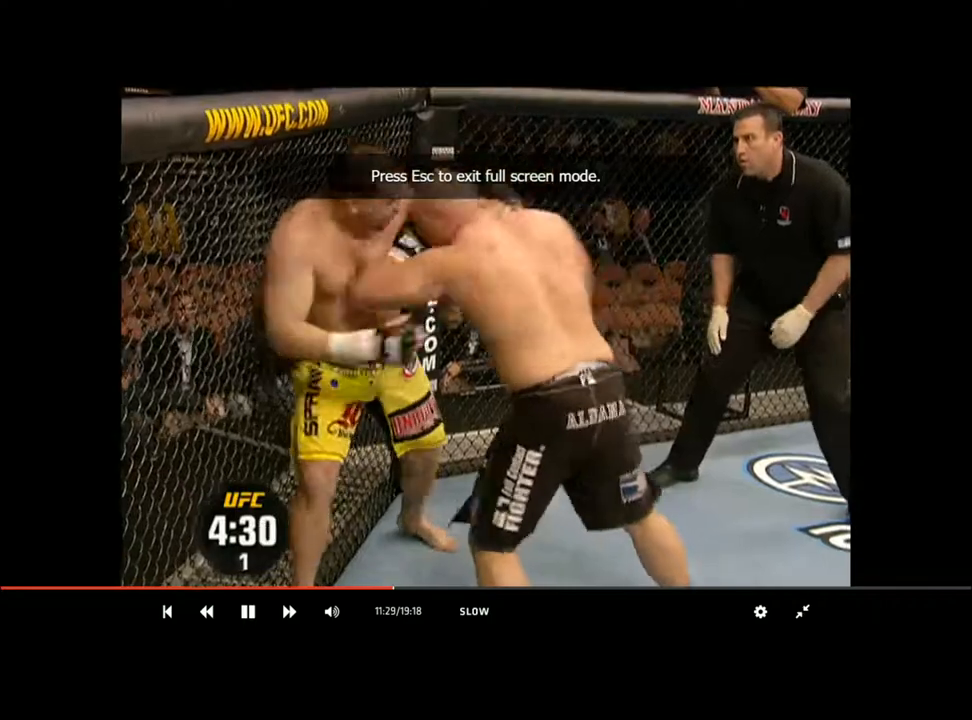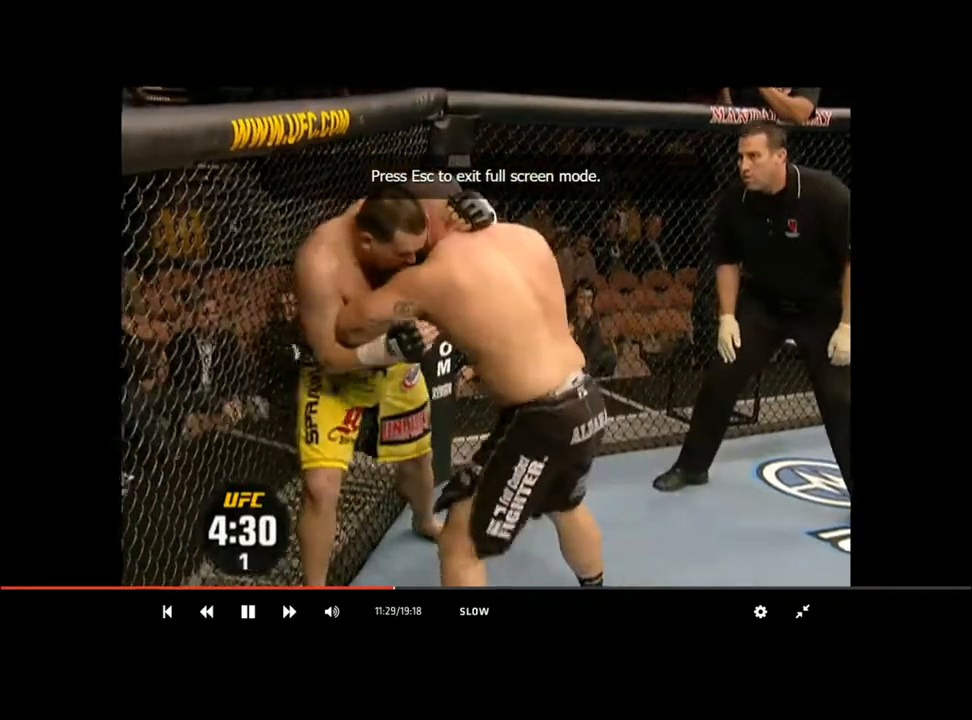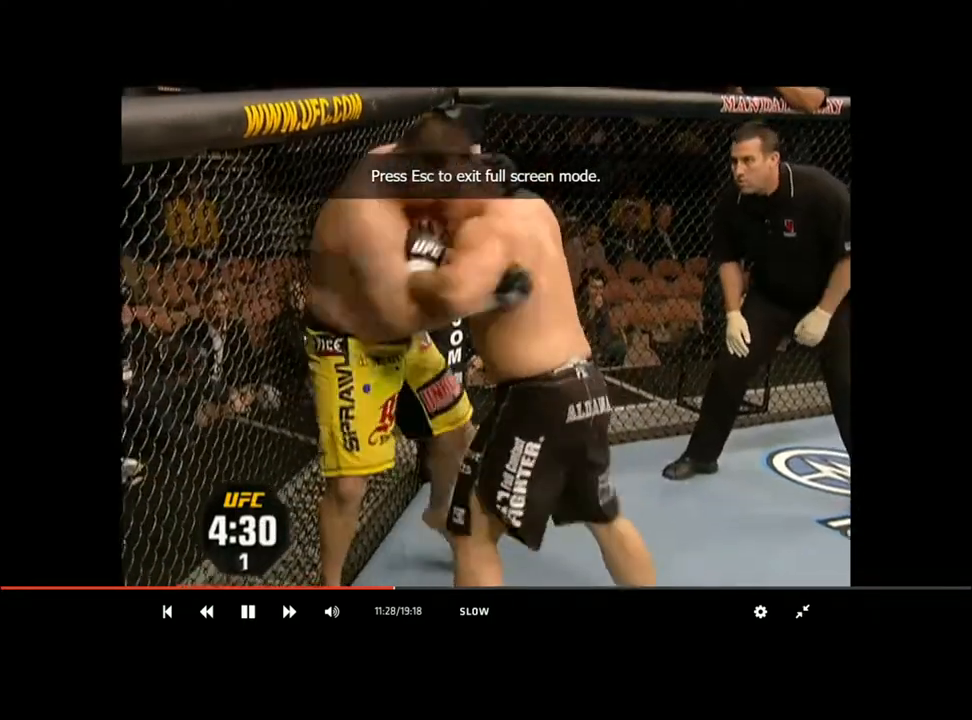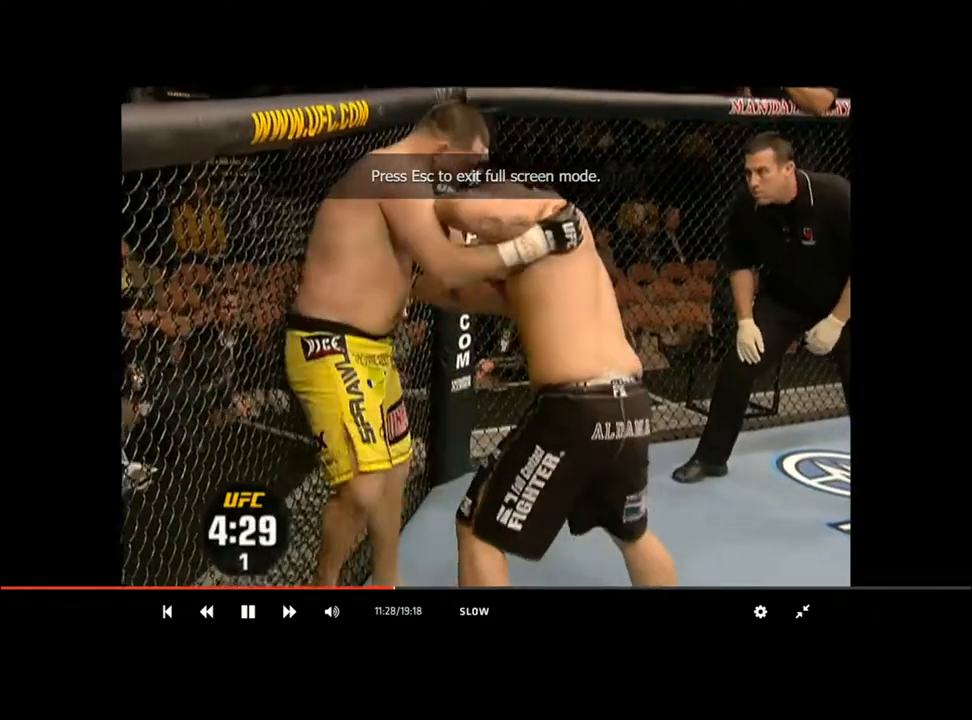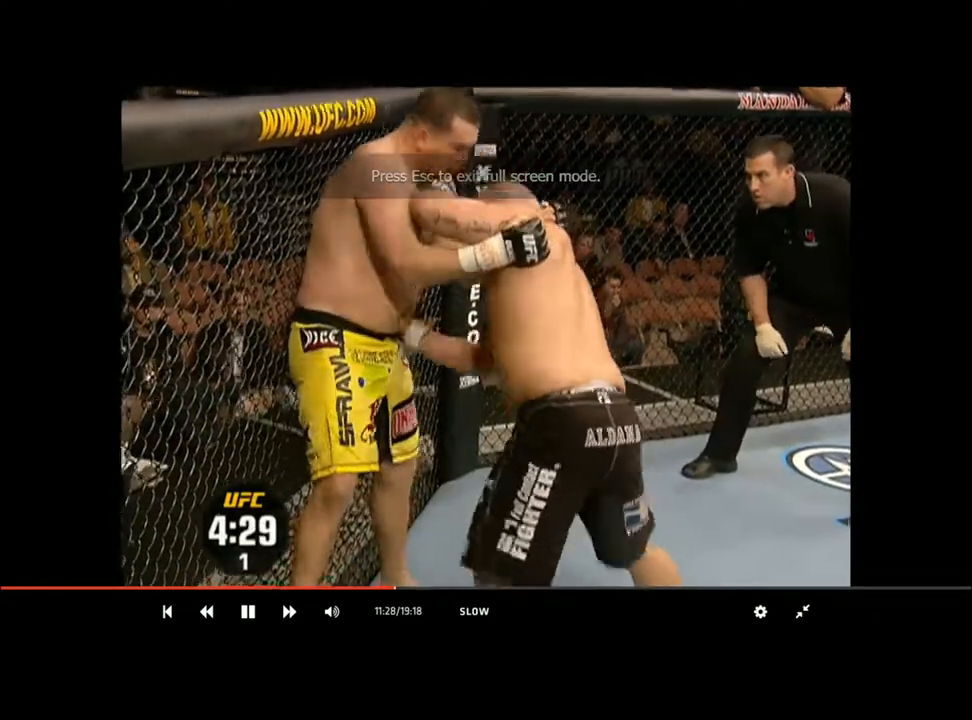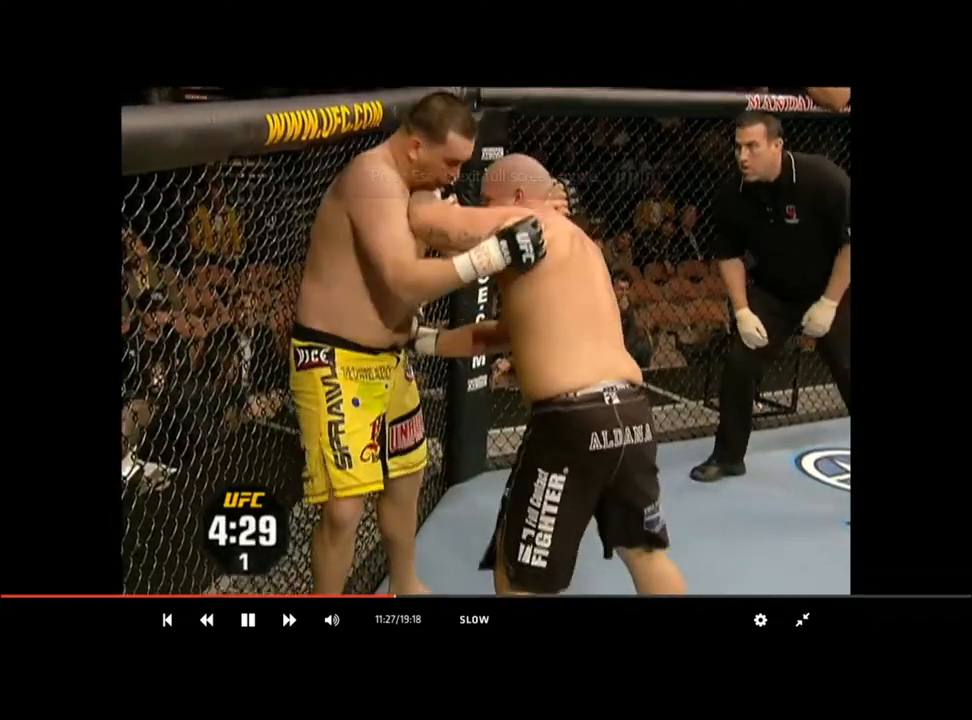
dt=0.4s
person 1, frame 1
left shoulder: (394, 208)
right shoulder: (297, 238)
right elbow: (284, 335)
right wrist: (362, 346)
left hip: (394, 351)
right hip: (329, 365)
left knee: (427, 446)
right knee: (317, 482)
left ankle: (413, 518)
right ankle: (302, 588)
person 1, frame 2
left shoulder: (404, 215)
right shoulder: (321, 265)
right elbow: (333, 355)
right wrist: (388, 350)
left hip: (396, 361)
right hip: (335, 372)
left knee: (415, 455)
right knee: (322, 487)
left ankle: (425, 519)
right ankle: (315, 589)
person 1, frame 3
left shoulder: (394, 160)
right shoulder: (367, 215)
right elbow: (402, 317)
left hip: (398, 336)
right hip: (351, 347)
left knee: (456, 430)
right knee: (349, 485)
left ankle: (442, 510)
right ankle: (329, 586)
person 1, frame 4
left shoulder: (396, 175)
right shoulder: (397, 175)
right elbow: (446, 268)
right wrist: (534, 244)
left hip: (369, 348)
right hip: (332, 349)
left knee: (393, 473)
right knee: (362, 489)
left ankle: (386, 582)
right ankle: (322, 591)
person 1, frame 5
left shoulder: (410, 175)
right shoulder: (378, 163)
right elbow: (406, 263)
right wrist: (496, 249)
left hip: (383, 347)
right hip: (333, 343)
left knee: (397, 469)
right knee: (337, 486)
left ankle: (396, 580)
person 1, frame 6
left shoulder: (410, 185)
right shoulder: (373, 178)
right elbow: (405, 281)
right wrist: (493, 254)
left hip: (388, 359)
right hip: (334, 362)
left knee: (404, 479)
right knee: (344, 510)
left ankle: (404, 586)
person 2, frame 1
left shoulder: (451, 262)
right shoulder: (550, 224)
left elbow: (365, 291)
left hip: (547, 409)
right hip: (607, 392)
left knee: (491, 543)
right knee: (639, 514)
right ankle: (682, 588)
person 2, frame 2
left shoulder: (431, 277)
right shoulder: (527, 236)
left elbow: (348, 329)
left hip: (540, 422)
right hip: (584, 403)
left knee: (460, 544)
right knee: (565, 507)
right ankle: (595, 585)
person 2, frame 3
left shoulder: (484, 229)
right shoulder: (532, 208)
left elbow: (459, 298)
left wrist: (415, 274)
left hip: (536, 399)
right hip: (584, 389)
left knee: (473, 536)
right knee: (604, 517)
person 2, frame 4
left shoulder: (552, 214)
left elbow: (465, 209)
right elbow: (462, 293)
left wrist: (442, 203)
left hip: (575, 411)
right hip: (631, 407)
left knee: (478, 534)
right knee: (632, 534)
person 2, frame 5
right shoulder: (552, 268)
right elbow: (484, 358)
right wrist: (413, 333)
left hip: (559, 423)
right hip: (614, 418)
left knee: (496, 570)
right knee: (634, 550)
person 2, frame 6
right shoulder: (577, 243)
right elbow: (501, 332)
right wrist: (426, 339)
left hip: (571, 424)
right hip: (631, 414)
left knee: (517, 576)
right knee: (644, 549)
person 3, frame 1
left shoulder: (822, 184)
right shoulder: (730, 191)
left elbow: (842, 256)
right elbow: (722, 250)
left wrist: (804, 312)
right wrist: (719, 307)
left hip: (818, 309)
right hip: (753, 301)
left knee: (831, 398)
right knee: (713, 378)
left ankle: (849, 489)
right ankle: (682, 463)
person 3, frame 2
left shoulder: (827, 194)
right shoulder: (734, 202)
left elbow: (849, 261)
right elbow: (727, 261)
left wrist: (845, 326)
right wrist: (727, 316)
left hip: (823, 311)
right hip: (762, 306)
left knee: (840, 399)
right knee: (720, 380)
left ankle: (850, 486)
right ankle: (692, 466)
person 3, frame 3
left shoulder: (823, 191)
right shoulder: (732, 203)
left elbow: (848, 256)
right elbow: (728, 259)
left wrist: (823, 313)
right wrist: (734, 313)
left hip: (832, 299)
right hip: (769, 296)
left knee: (844, 384)
right knee: (729, 368)
right ankle: (701, 454)
person 3, frame 4
left shoulder: (837, 197)
right shoulder: (746, 208)
right elbow: (741, 266)
left wrist: (836, 321)
right wrist: (745, 321)
left hip: (841, 303)
right hip: (782, 298)
right knee: (736, 368)
right ankle: (711, 457)
person 3, frame 5
left shoulder: (837, 198)
right shoulder: (751, 212)
right elbow: (751, 272)
left wrist: (851, 327)
right wrist: (763, 325)
left hip: (843, 300)
right hip: (790, 297)
right knee: (743, 362)
right ankle: (721, 453)
person 3, frame 6
left shoulder: (823, 178)
right shoulder: (734, 195)
left elbow: (850, 242)
right elbow: (729, 256)
left wrist: (828, 303)
right wrist: (742, 311)
left hip: (833, 293)
right hip: (772, 292)
left knee: (848, 374)
right knee: (739, 365)
right ankle: (728, 456)
